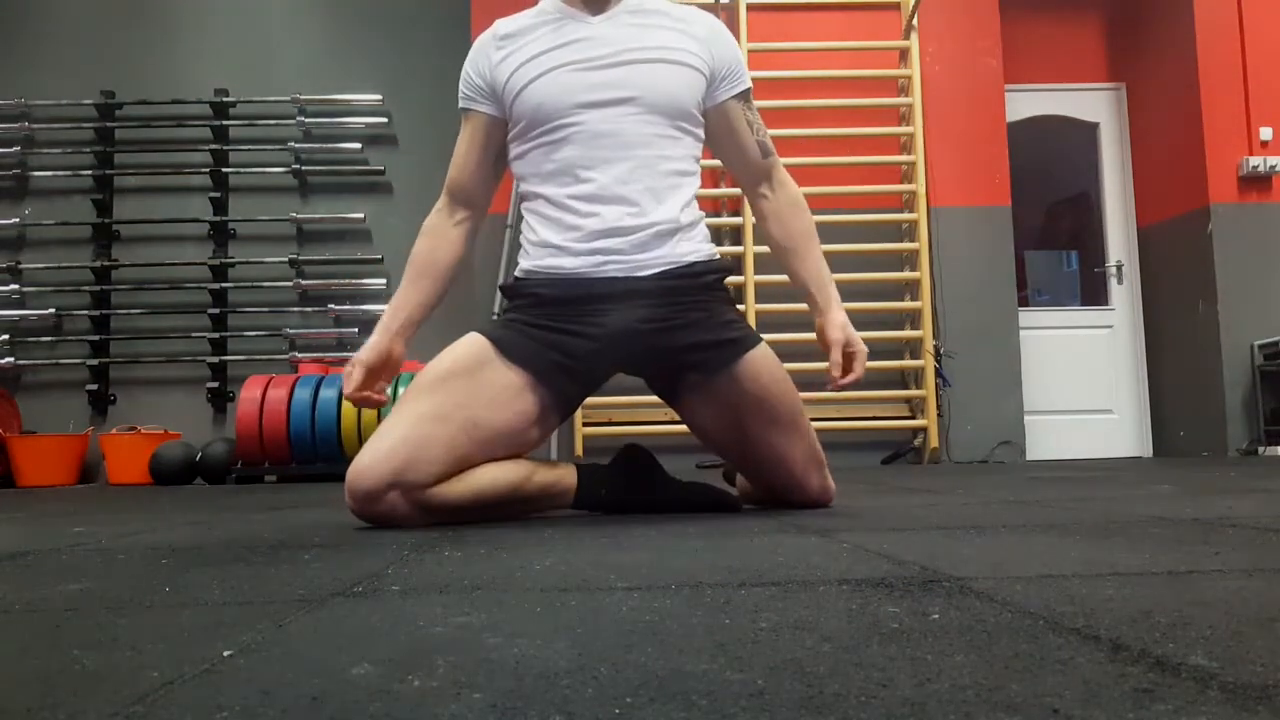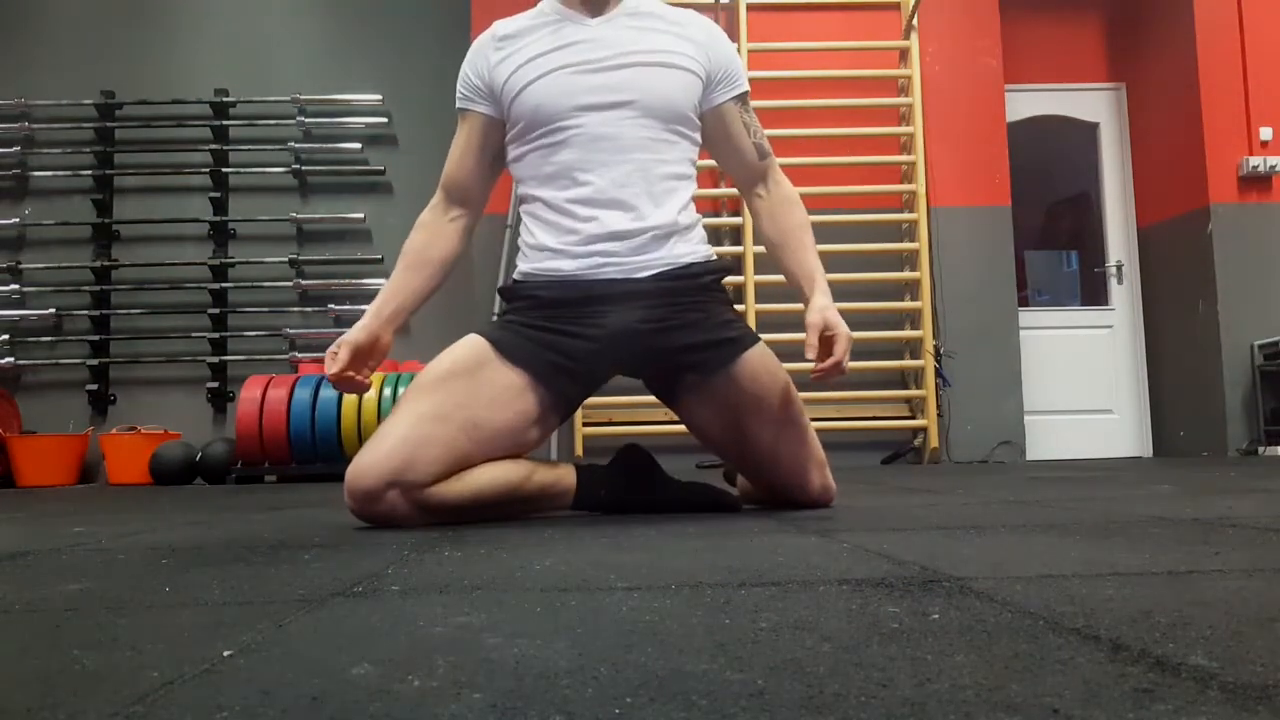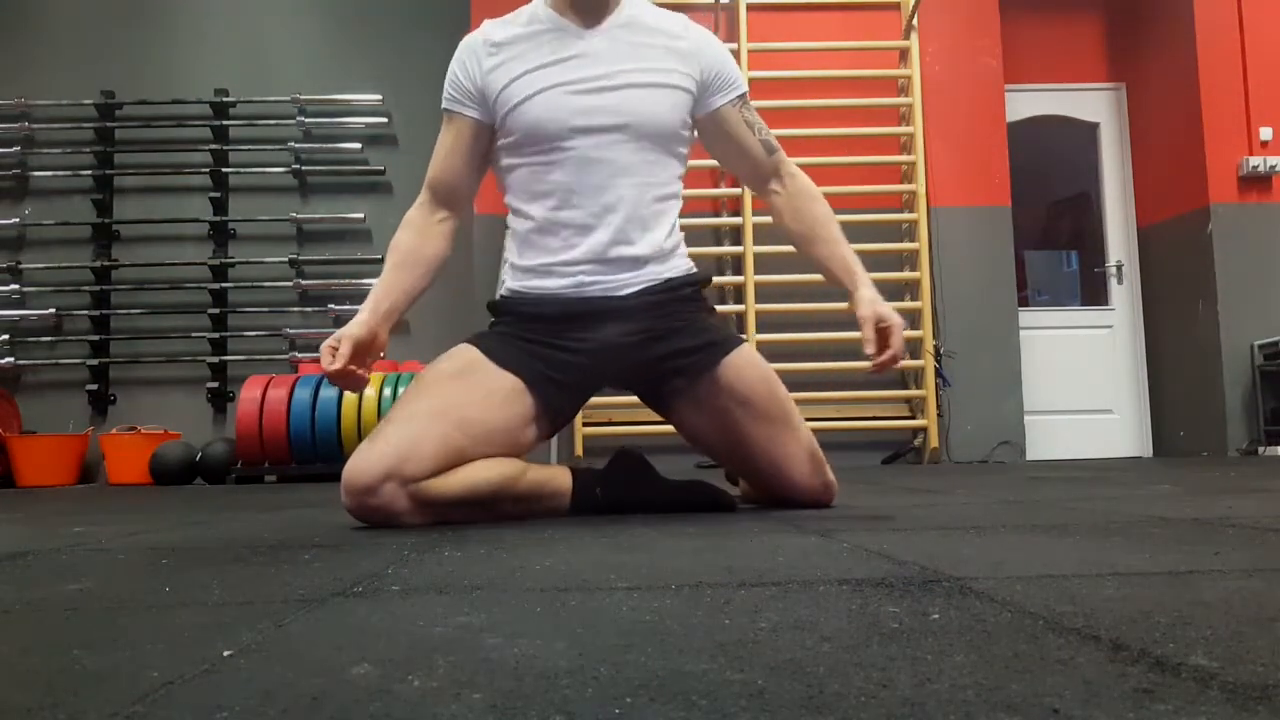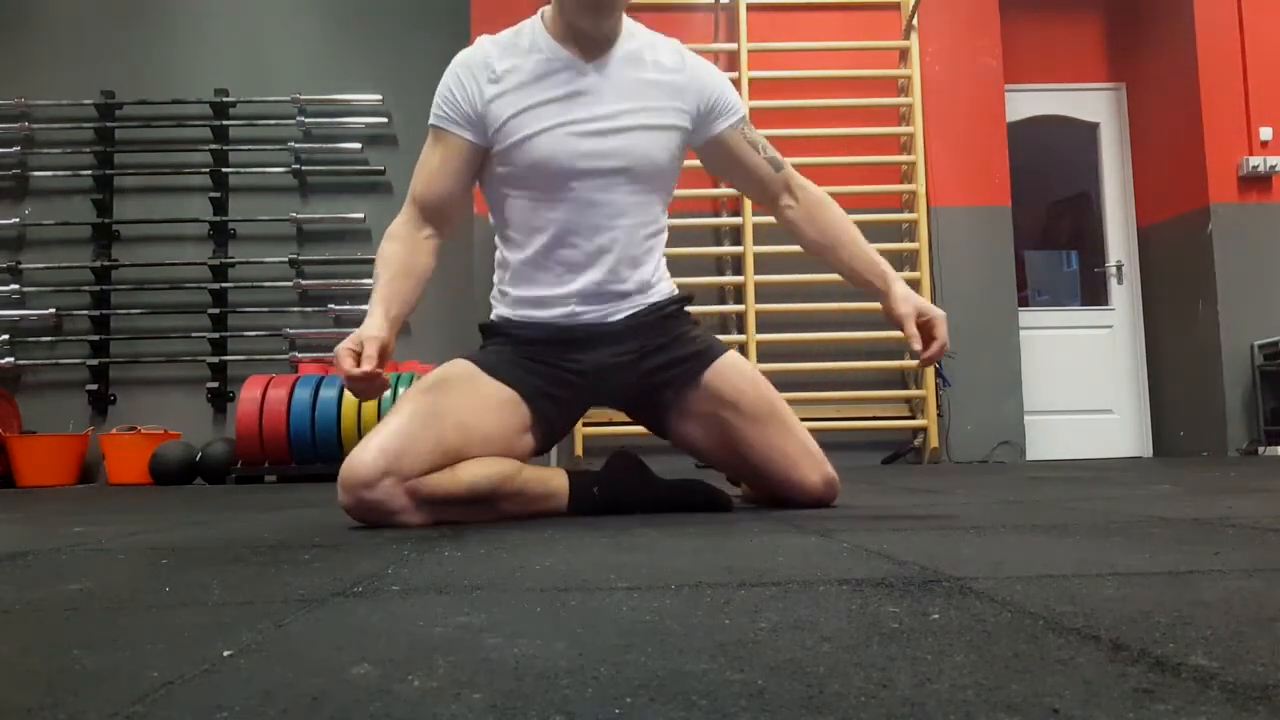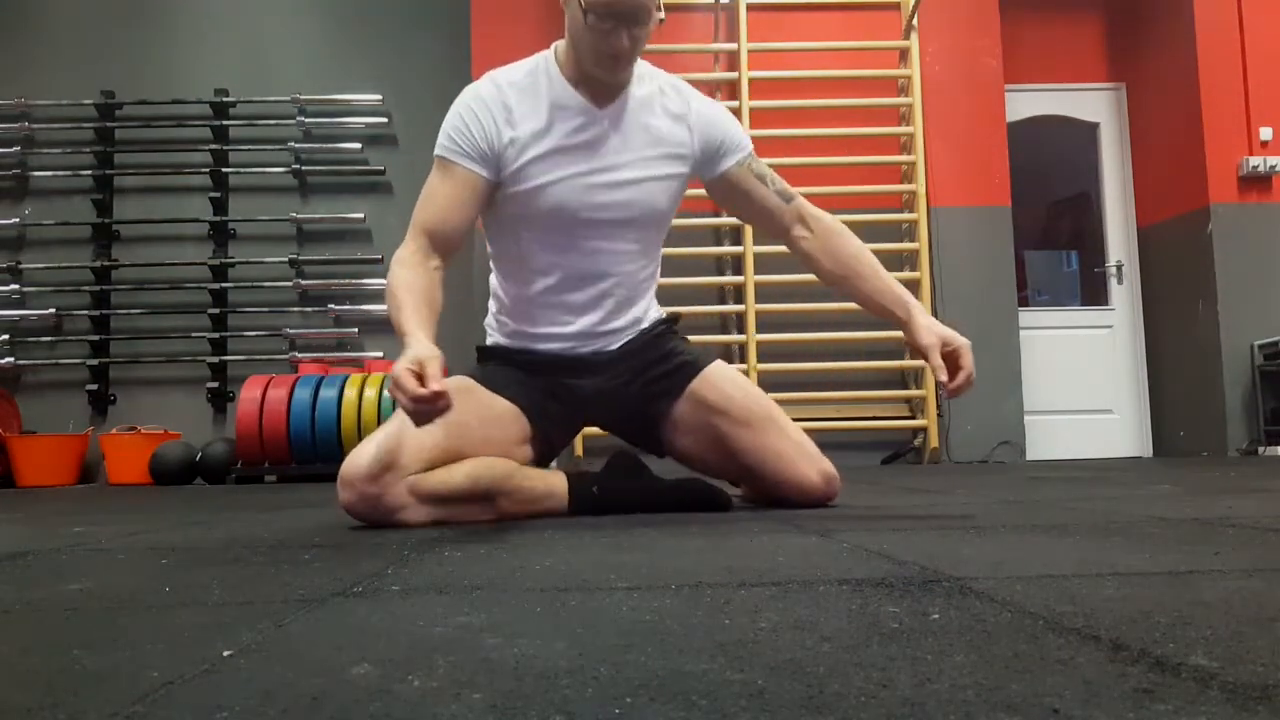
dt=0.3s
person 1, frame 1
right shoulder: (500, 47)
left elbow: (766, 185)
right elbow: (458, 209)
left wrist: (828, 305)
right wrist: (390, 333)
left hip: (684, 294)
right hip: (552, 304)
left knee: (807, 487)
right knee: (376, 488)
right ankle: (603, 486)
person 1, frame 2
right shoulder: (499, 49)
left elbow: (763, 183)
right elbow: (454, 208)
left wrist: (817, 293)
right wrist: (378, 321)
left hip: (683, 295)
right hip: (551, 306)
left knee: (808, 488)
right knee: (374, 488)
right ankle: (605, 488)
person 1, frame 3
right shoulder: (487, 52)
left elbow: (776, 180)
right elbow: (440, 208)
left wrist: (859, 285)
right wrist: (373, 317)
left hip: (667, 307)
right hip: (539, 321)
left knee: (808, 488)
right knee: (371, 488)
right ankle: (600, 489)
person 1, frame 4
left shoulder: (687, 74)
right shoulder: (481, 71)
left elbow: (788, 195)
right elbow: (420, 223)
left wrist: (892, 286)
right wrist: (379, 319)
left hip: (654, 329)
right hip: (530, 343)
left knee: (811, 485)
right knee: (368, 485)
right ankle: (600, 493)
person 1, frame 5
left shoulder: (692, 114)
right shoulder: (492, 106)
left elbow: (801, 227)
right elbow: (424, 252)
left wrist: (913, 315)
right wrist: (417, 342)
left hip: (647, 353)
right hip: (524, 367)
left knee: (812, 483)
right knee: (369, 484)
right ankle: (599, 491)
